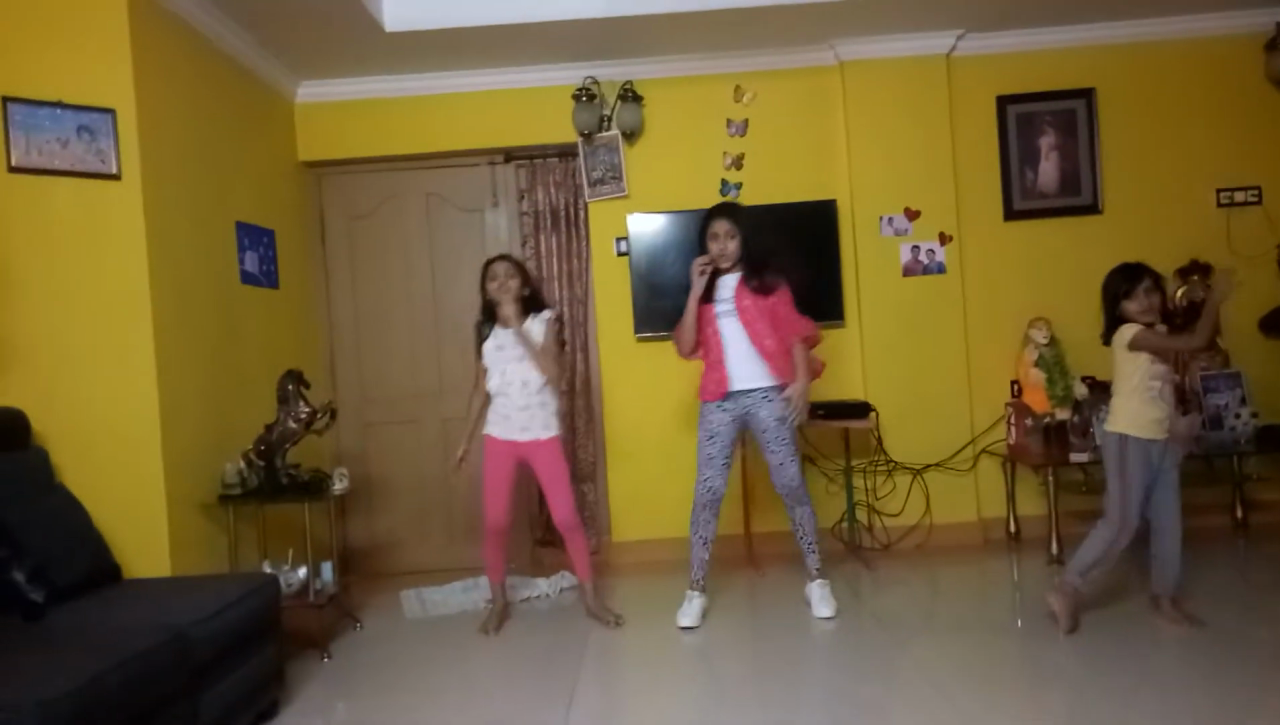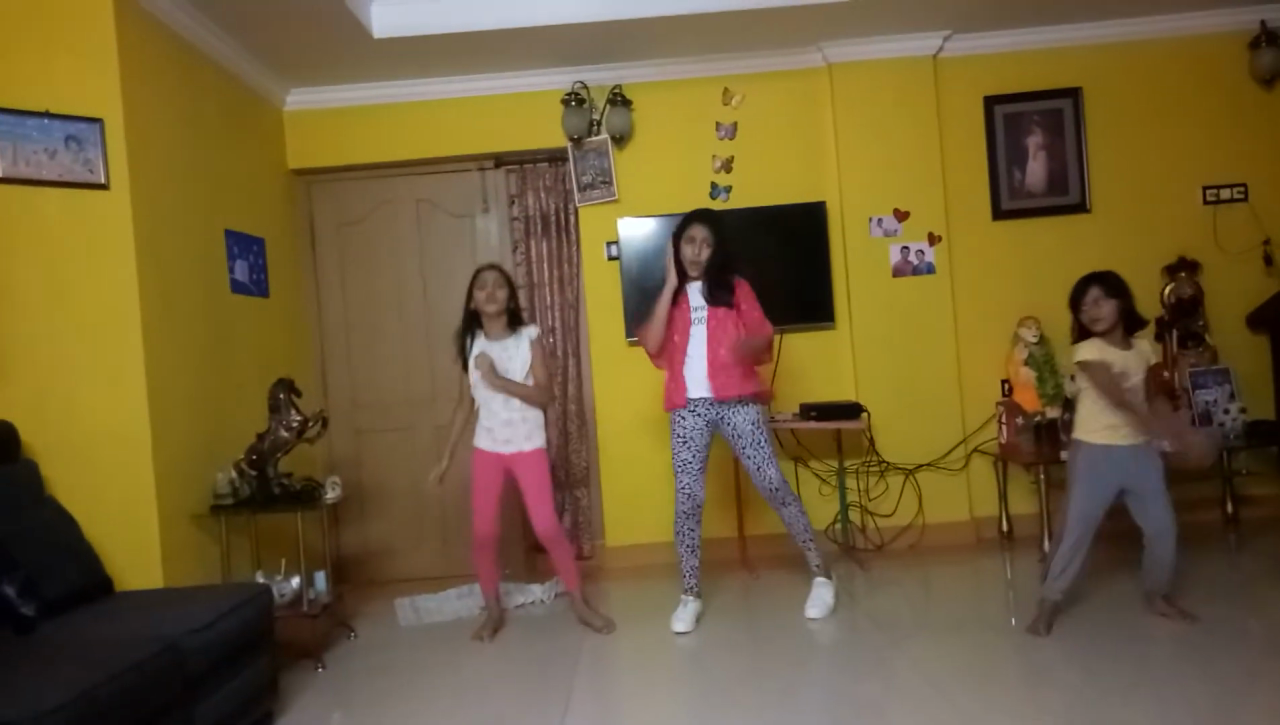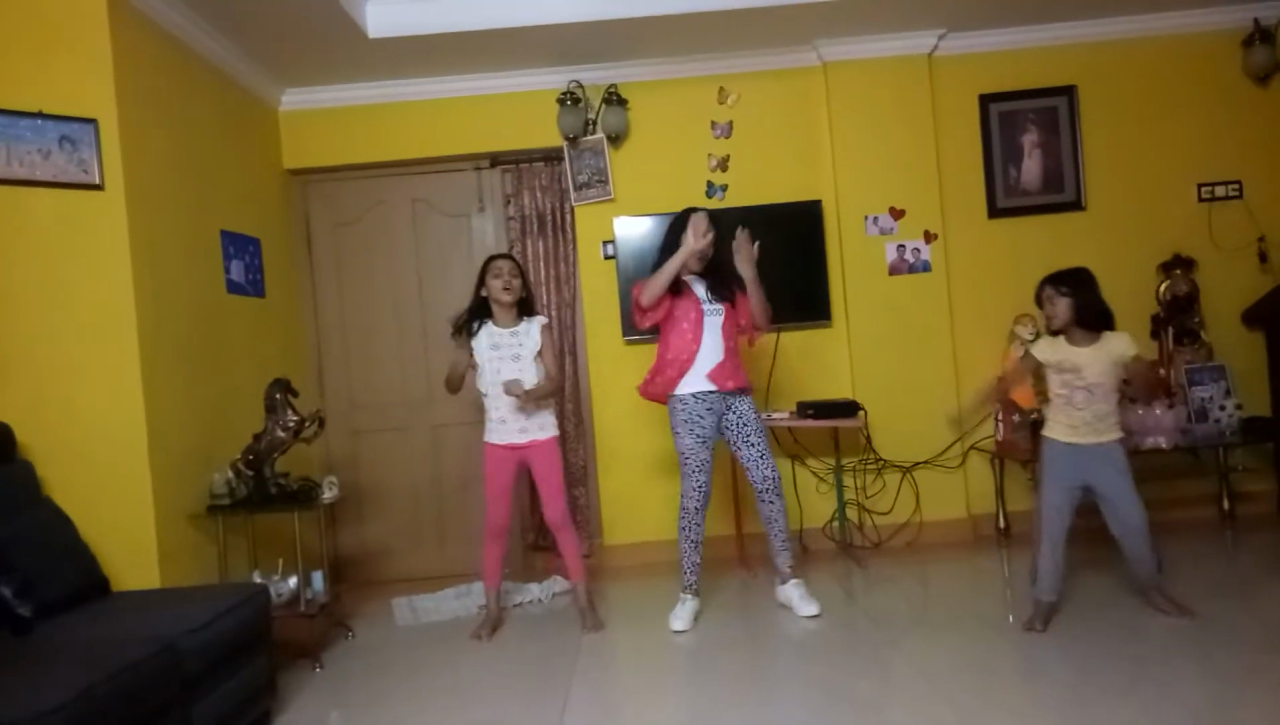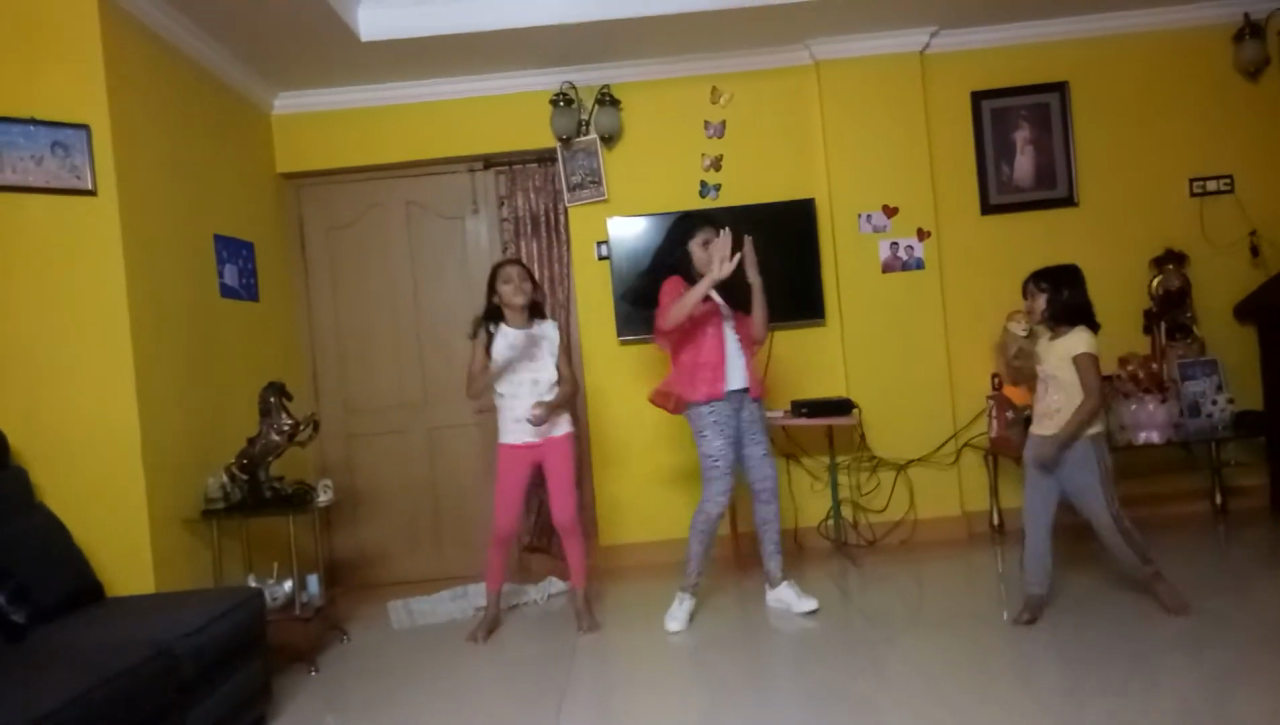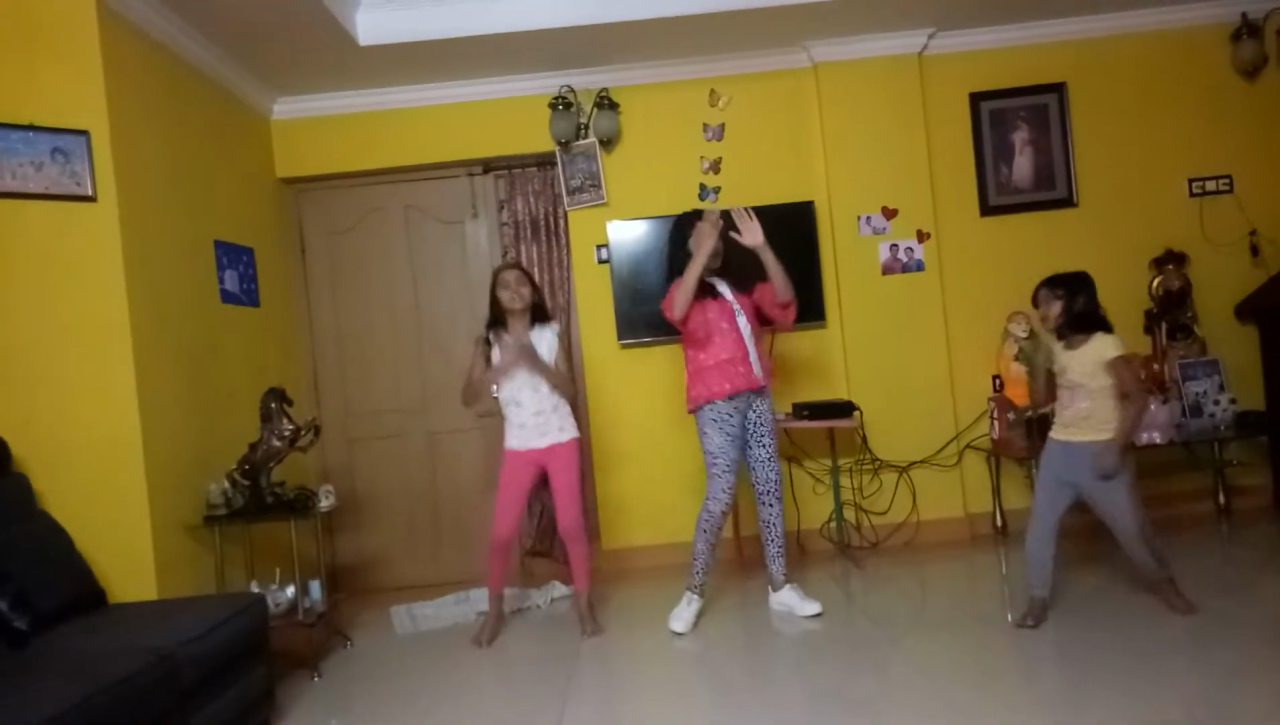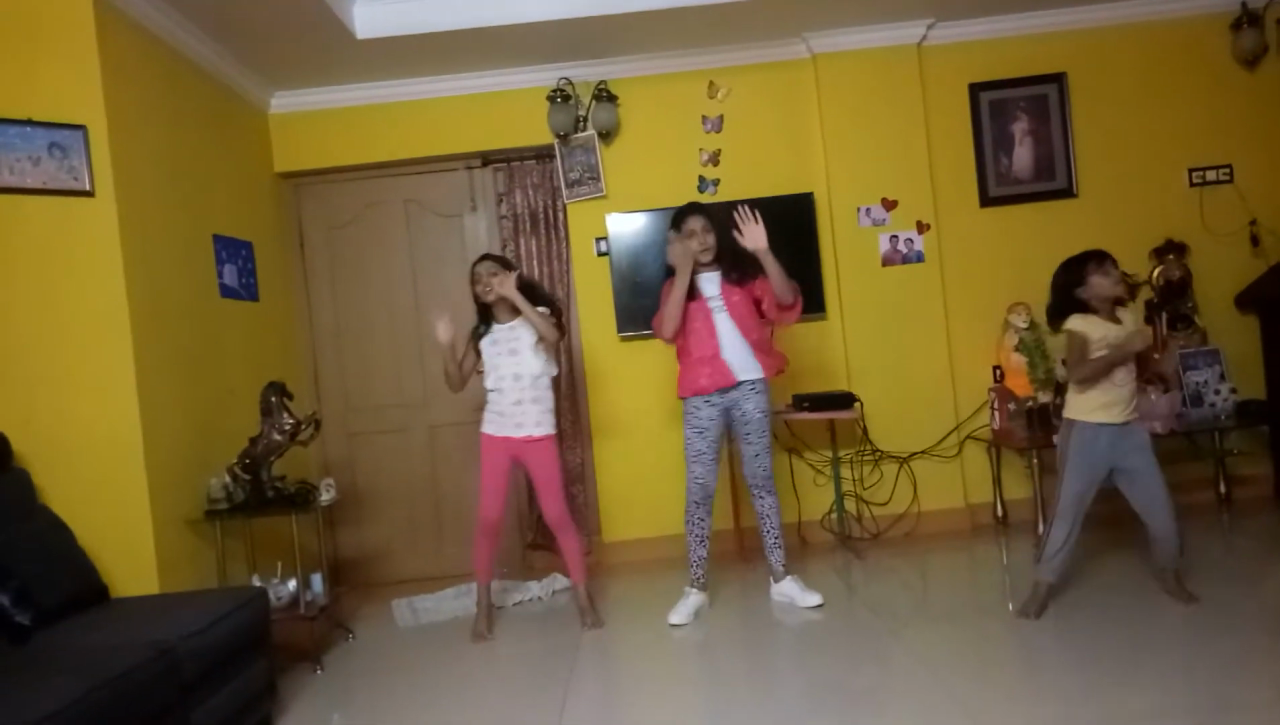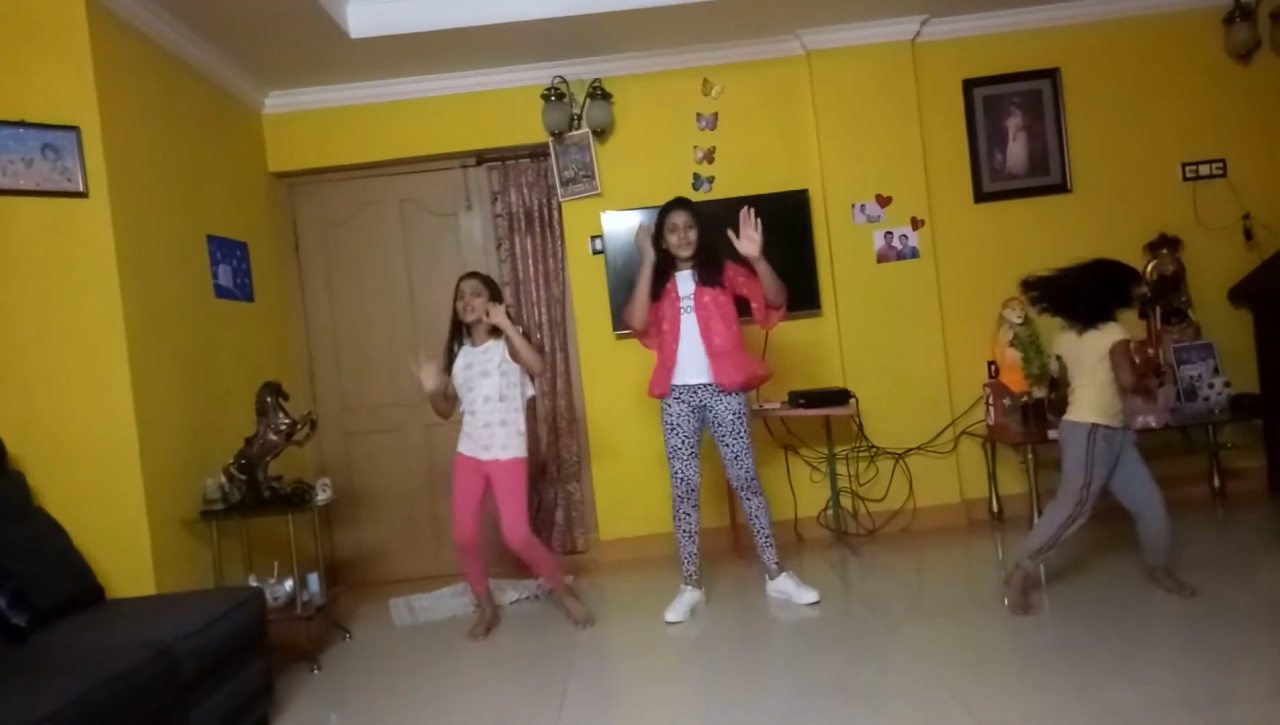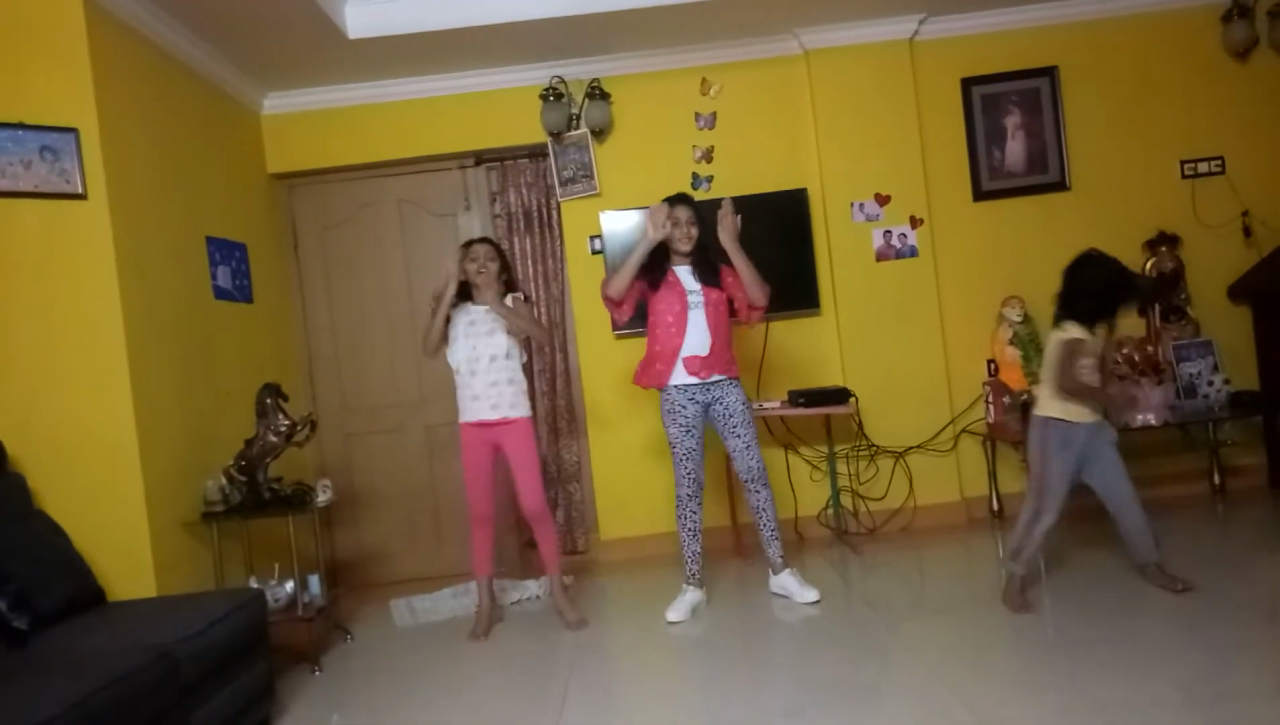
dt=0.2s
person 1, frame 1
left shoulder: (765, 280)
right shoulder: (703, 290)
left elbow: (798, 332)
right elbow: (686, 346)
left wrist: (801, 383)
right wrist: (697, 289)
left hip: (766, 394)
right hip: (720, 399)
left knee: (791, 484)
right knee: (707, 493)
left ankle: (817, 579)
right ankle: (696, 591)
person 1, frame 2
left shoulder: (734, 289)
right shoulder: (671, 298)
left elbow: (763, 337)
right elbow: (653, 347)
left wrist: (750, 344)
right wrist: (672, 284)
left hip: (737, 401)
right hip: (688, 407)
left knee: (774, 486)
right knee: (687, 500)
left ankle: (820, 573)
right ankle: (691, 595)
person 1, frame 3
left shoulder: (723, 284)
right shoulder: (667, 284)
left elbow: (759, 321)
right elbow: (644, 300)
left wrist: (748, 272)
right wrist: (684, 252)
left hip: (734, 394)
right hip: (691, 398)
left knee: (766, 481)
right knee: (695, 494)
left ankle: (787, 579)
right ankle: (689, 594)
person 1, frame 4
left shoulder: (724, 294)
right shoulder: (674, 287)
left elbow: (756, 336)
right elbow: (670, 322)
left wrist: (753, 280)
right wrist: (713, 276)
left hip: (744, 398)
right hip: (707, 402)
left knee: (766, 484)
right knee: (717, 496)
left ankle: (776, 583)
right ankle: (687, 592)
person 1, frame 5
left shoulder: (741, 282)
right shoulder: (688, 285)
left elbow: (784, 301)
right elbow: (675, 312)
left wrist: (761, 247)
right wrist: (700, 254)
left hip: (756, 395)
right hip: (718, 401)
left knee: (769, 487)
right knee: (720, 495)
left ankle: (780, 586)
right ankle: (694, 593)
person 1, frame 6
left shoulder: (743, 273)
right shoulder: (680, 286)
left elbow: (788, 301)
right elbow: (667, 332)
left wrist: (764, 253)
right wrist: (682, 272)
left hip: (749, 387)
right hip: (702, 395)
left knee: (761, 479)
right knee: (699, 488)
left ankle: (781, 578)
right ankle: (696, 588)
person 1, frame 7
left shoulder: (723, 271)
right shoulder: (658, 283)
left elbow: (776, 301)
right elbow: (640, 328)
left wrist: (756, 257)
right wrist: (647, 265)
left hip: (724, 389)
right hip: (677, 394)
left knee: (745, 480)
right knee: (684, 487)
left ankle: (776, 574)
right ankle: (691, 585)
person 1, frame 8
left shoulder: (716, 269)
right shoulder: (652, 274)
left elbow: (759, 301)
right elbow: (613, 295)
left wrist: (732, 246)
right wrist: (647, 242)
left hip: (723, 385)
right hip: (678, 391)
left knee: (754, 472)
right knee: (688, 485)
left ankle: (780, 571)
right ankle: (693, 586)
person 2, frame 1
left shoulder: (544, 323)
right shoulder: (485, 332)
left elbow: (553, 375)
right elbow: (481, 390)
left wrist: (523, 333)
right wrist: (465, 440)
left hip: (543, 435)
right hip: (499, 438)
left knee: (566, 517)
right knee: (495, 523)
left ankle: (590, 597)
right ankle: (499, 602)
person 2, frame 2
left shoulder: (529, 339)
right shoulder: (470, 344)
left elbow: (544, 394)
right elbow: (467, 404)
left wrist: (501, 380)
right wrist: (446, 456)
left hip: (529, 446)
right hip: (487, 449)
left knee: (547, 528)
right knee: (484, 533)
left ankle: (579, 602)
right ankle: (493, 610)
person 2, frame 3
left shoulder: (538, 327)
right shoulder: (475, 332)
left elbow: (555, 379)
right elbow: (453, 387)
left wrist: (532, 395)
right wrist: (457, 367)
left hip: (541, 435)
right hip: (499, 441)
left knee: (558, 516)
right knee: (496, 523)
left ankle: (583, 599)
right ankle: (493, 608)
person 2, frame 4
left shoulder: (550, 331)
right shoulder: (488, 335)
left elbow: (571, 384)
right elbow: (473, 389)
left wrist: (552, 406)
right wrist: (511, 358)
left hip: (556, 435)
right hip: (514, 441)
left knee: (566, 519)
right knee: (503, 528)
left ankle: (581, 600)
right ankle: (492, 608)
person 2, frame 5
left shoulder: (549, 335)
right shoulder: (491, 343)
left elbow: (566, 388)
right elbow: (469, 398)
left wrist: (534, 361)
right wrist: (502, 367)
left hip: (561, 440)
right hip: (519, 446)
left knee: (571, 524)
right knee: (502, 532)
left ankle: (584, 604)
right ankle: (494, 608)
person 2, frame 6
left shoulder: (535, 317)
right shoulder: (483, 333)
left elbow: (553, 337)
right elbow: (457, 382)
left wrist: (517, 297)
right wrist: (447, 345)
left hip: (537, 433)
right hip: (494, 435)
left knee: (557, 515)
right knee: (488, 519)
left ankle: (584, 597)
right ankle: (485, 604)
person 2, frame 7
left shoulder: (508, 342)
right shoulder: (457, 351)
left elbow: (539, 366)
right elbow: (448, 411)
left wrist: (506, 326)
right wrist: (433, 392)
left hip: (508, 452)
right hip: (469, 454)
left knee: (517, 537)
right knee: (464, 538)
left ankle: (563, 590)
right ankle: (486, 607)
person 2, frame 8
left shoulder: (512, 302)
right shoulder: (455, 311)
left elbow: (537, 335)
right elbow: (430, 347)
left wrist: (500, 303)
right wrist: (448, 290)
left hip: (515, 417)
right hip: (473, 423)
left knee: (533, 505)
right knee: (480, 512)
left ankle: (557, 591)
right ankle: (487, 603)
person 3, frame 1
left shoulder: (1156, 335)
right shoulder: (1129, 334)
right elbow: (1194, 343)
left wrist: (1174, 422)
right wrist: (1215, 300)
left hip: (1161, 442)
right hip: (1128, 441)
left knee: (1169, 523)
right knee: (1123, 521)
left ankle: (1164, 598)
right ankle: (1067, 587)
person 3, frame 2
left shoulder: (1141, 346)
right shoulder: (1090, 352)
right elbow: (1124, 400)
left wrist: (1160, 434)
right wrist: (1170, 432)
left hip: (1137, 451)
right hip: (1093, 451)
left knee: (1162, 526)
right knee: (1077, 530)
left ankle: (1158, 595)
right ankle: (1049, 601)
person 3, frame 3
left shoulder: (1118, 343)
right shoulder: (1045, 348)
left elbow: (1148, 381)
right elbow: (1009, 380)
left wrist: (1142, 375)
left hip: (1104, 449)
right hip: (1058, 449)
left knee: (1133, 523)
right knee: (1051, 527)
left ankle: (1152, 589)
right ankle: (1045, 600)
person 3, frame 4
left shoulder: (1080, 339)
right shoulder: (1044, 341)
left elbow: (1093, 398)
right elbow: (1035, 387)
left wrist: (1059, 441)
left hip: (1079, 445)
right hip: (1040, 444)
left knee: (1108, 520)
right knee: (1035, 521)
left ankle: (1153, 578)
right ankle: (1035, 595)
person 3, frame 5
left shoulder: (1104, 345)
right shoulder: (1056, 351)
left elbow: (1137, 398)
right elbow: (1040, 400)
left wrist: (1117, 446)
right wrist: (1041, 370)
left hip: (1103, 449)
right hip: (1061, 449)
left knee: (1129, 526)
right knee: (1041, 527)
left ankle: (1164, 583)
right ankle: (1039, 597)
person 3, frame 6
left shoulder: (1128, 321)
right shoulder: (1077, 324)
right elbow: (1078, 375)
left wrist: (1140, 350)
right wrist: (1122, 347)
left hip: (1126, 429)
right hip: (1087, 428)
left knee: (1159, 505)
right knee: (1069, 507)
left ankle: (1169, 572)
right ankle: (1044, 583)
person 3, frame 7
left shoulder: (1068, 335)
right shoulder: (1114, 332)
right elbow: (1128, 380)
right wrist: (1149, 387)
left hip: (1111, 432)
right hip: (1090, 431)
left knee: (1150, 503)
right knee: (1073, 508)
left ankle: (1158, 568)
right ankle: (1021, 572)
person 3, frame 8
left shoulder: (1079, 329)
right shoulder: (1076, 334)
right elbow: (1065, 382)
right wrist: (1101, 396)
left hip: (1090, 429)
right hip: (1055, 427)
left knee: (1124, 499)
right knee: (1046, 505)
left ankle: (1150, 565)
right ankle: (1015, 576)
